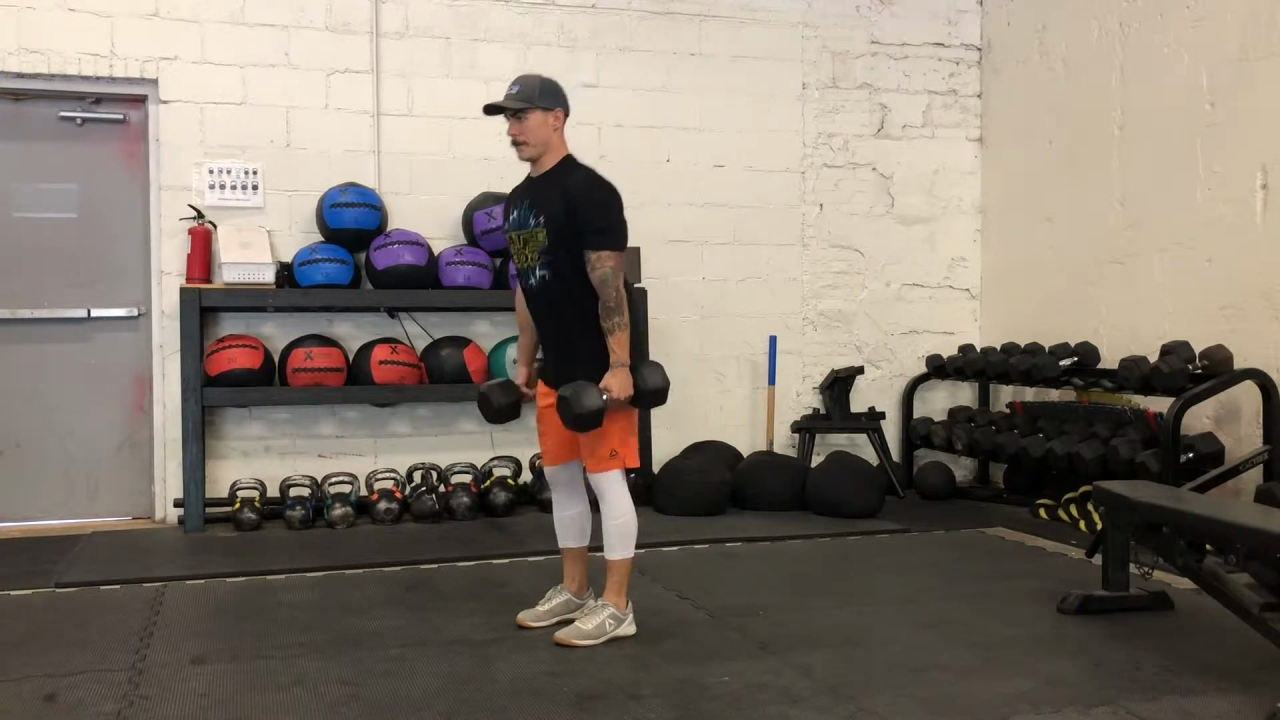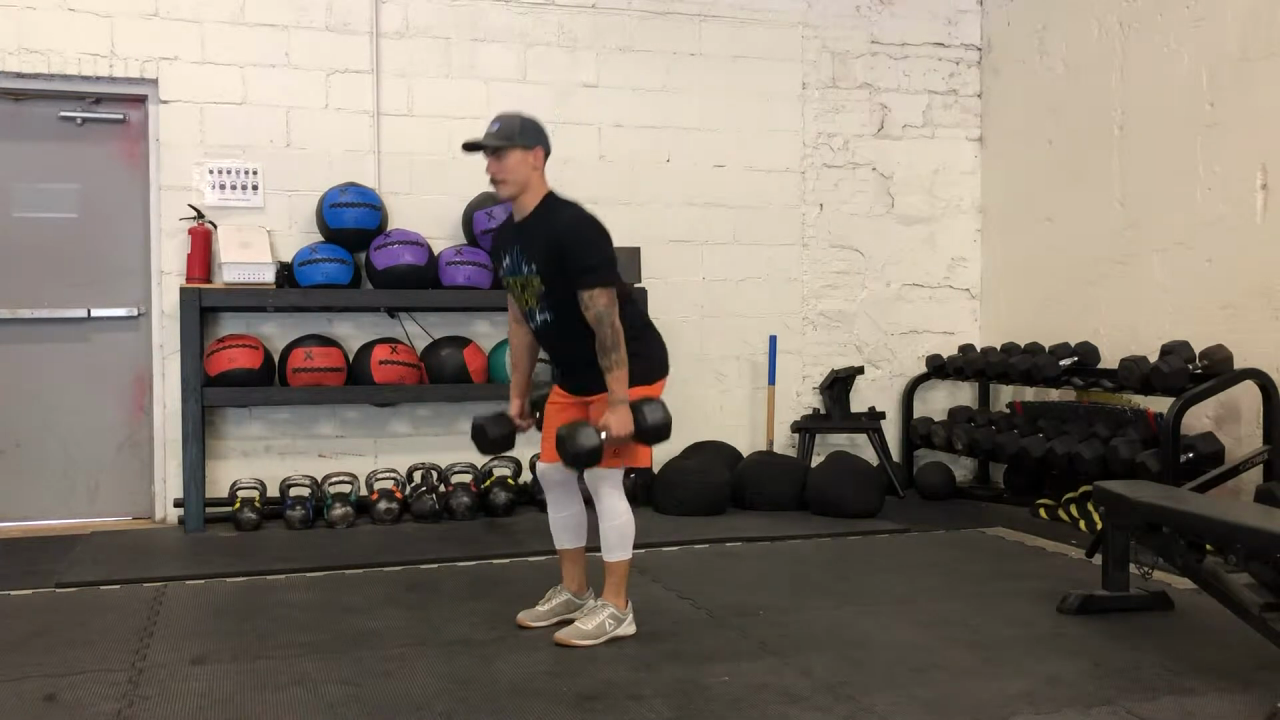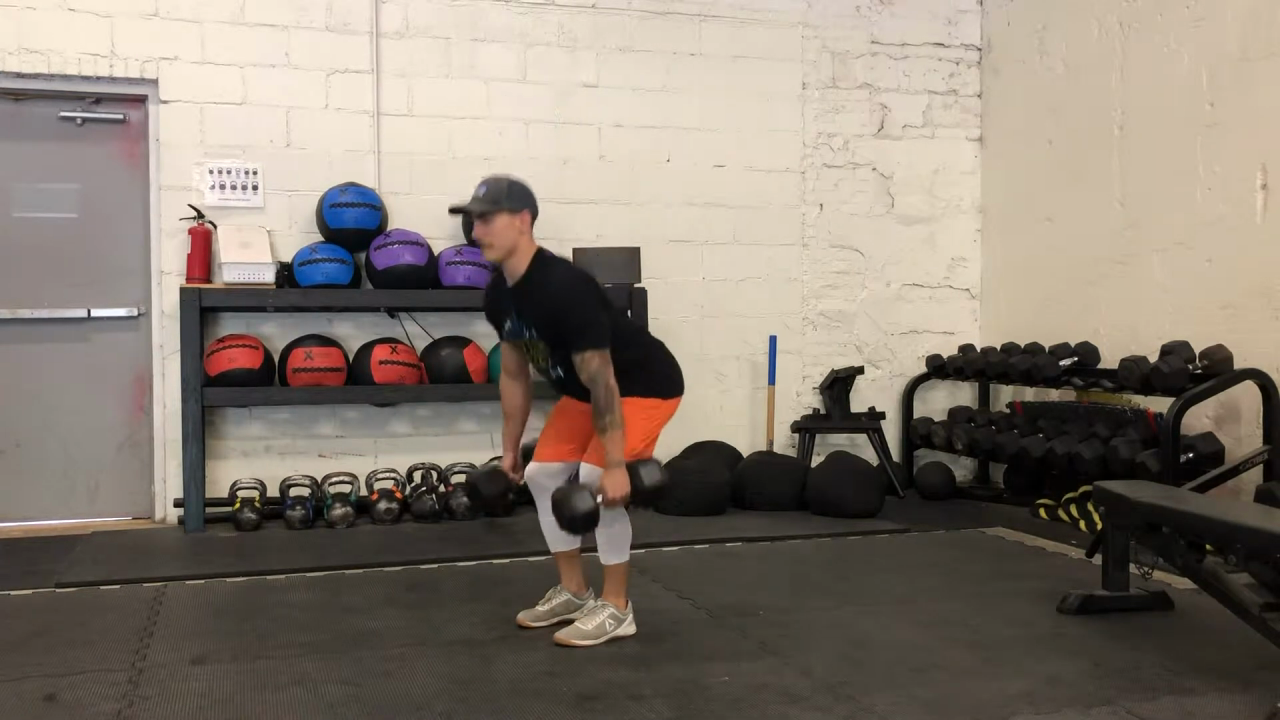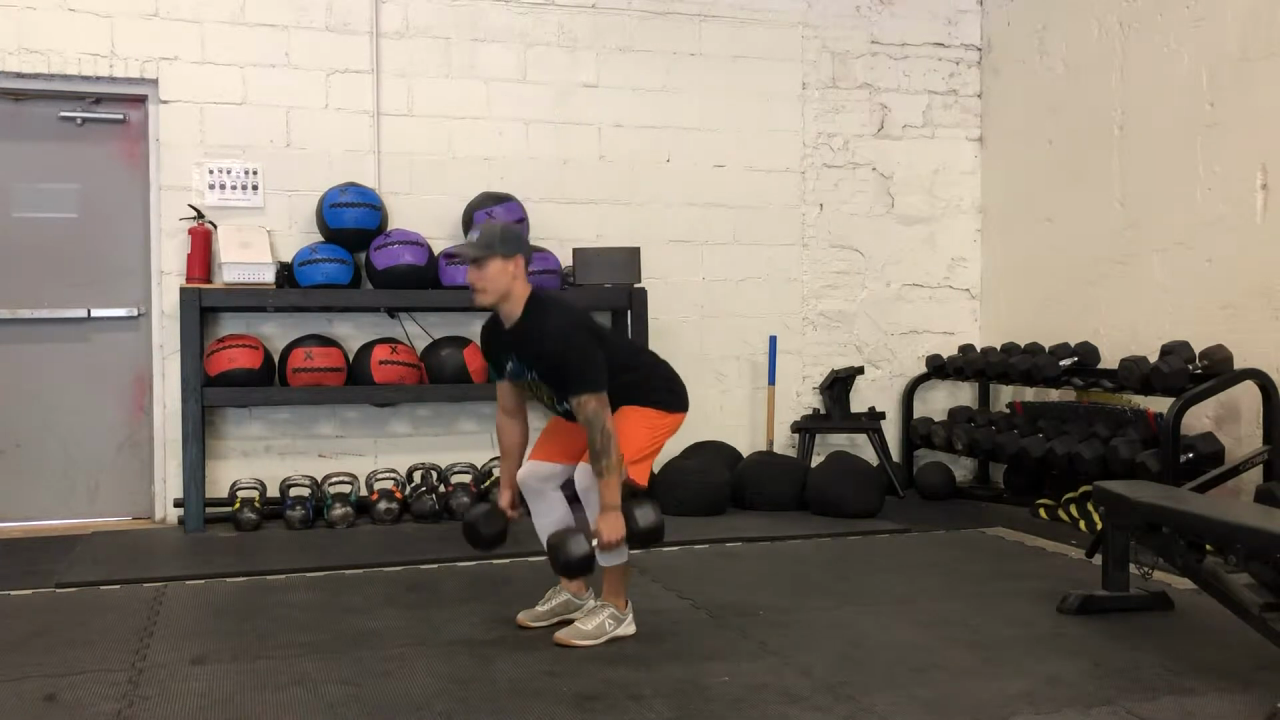
dt=0.2s
person 1, frame 1
left shoulder: (587, 190)
right shoulder: (520, 199)
left elbow: (611, 284)
left wrist: (619, 368)
right wrist: (525, 363)
left hip: (604, 365)
right hip: (560, 367)
left knee: (605, 475)
right knee: (561, 475)
left ankle: (617, 608)
right ankle: (574, 592)
person 1, frame 2
left shoulder: (571, 228)
right shoulder: (506, 237)
left elbow: (606, 320)
right elbow: (521, 320)
left wrist: (619, 403)
right wrist: (517, 394)
left hip: (631, 367)
right hip: (574, 373)
left knee: (602, 474)
right knee: (553, 472)
left ankle: (616, 608)
right ankle: (574, 591)
person 1, frame 3
left shoulder: (564, 287)
right shoulder: (500, 295)
left elbow: (603, 382)
right elbow: (515, 376)
left wrist: (615, 467)
right wrist: (510, 448)
left hip: (646, 384)
right hip: (583, 386)
left knee: (595, 477)
right knee: (543, 475)
left ankle: (616, 608)
right ankle: (574, 592)
person 1, frame 4
left shoulder: (560, 328)
right shoulder: (496, 334)
left elbow: (599, 424)
right elbow: (511, 414)
left wrist: (610, 511)
right wrist: (507, 486)
left hip: (652, 400)
left knee: (592, 480)
right knee: (534, 477)
left ankle: (615, 608)
right ankle: (573, 591)
